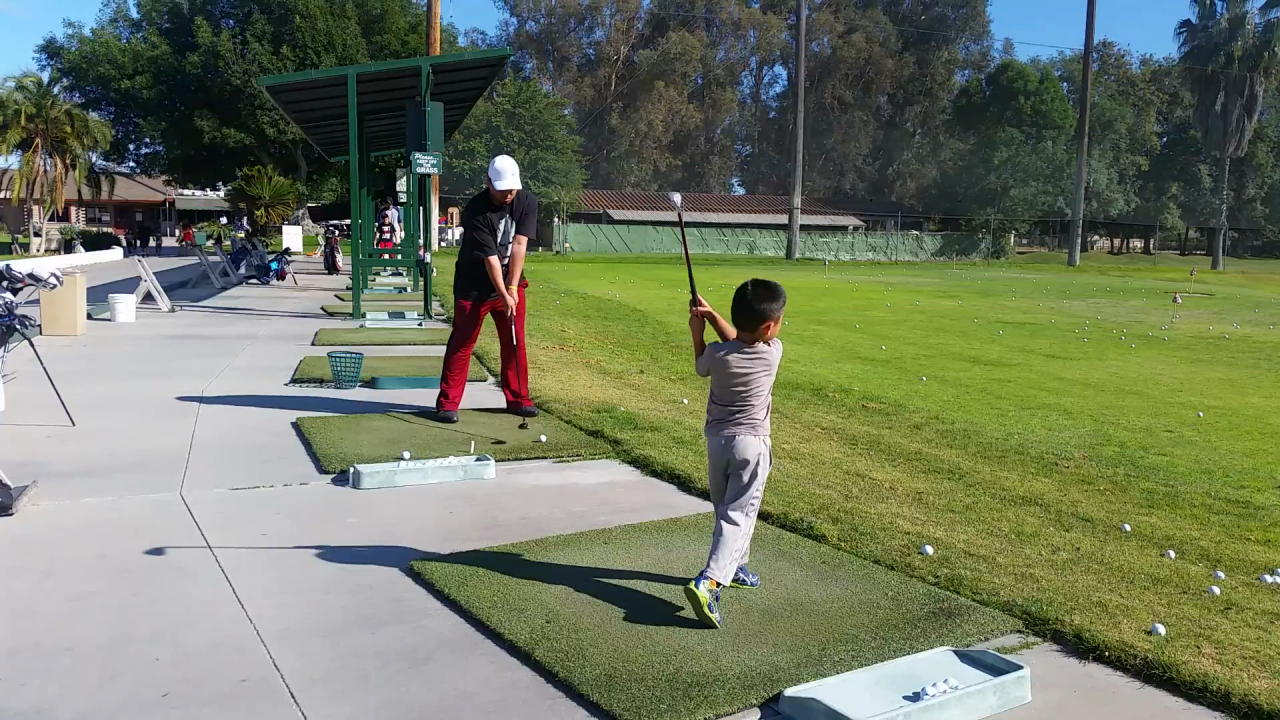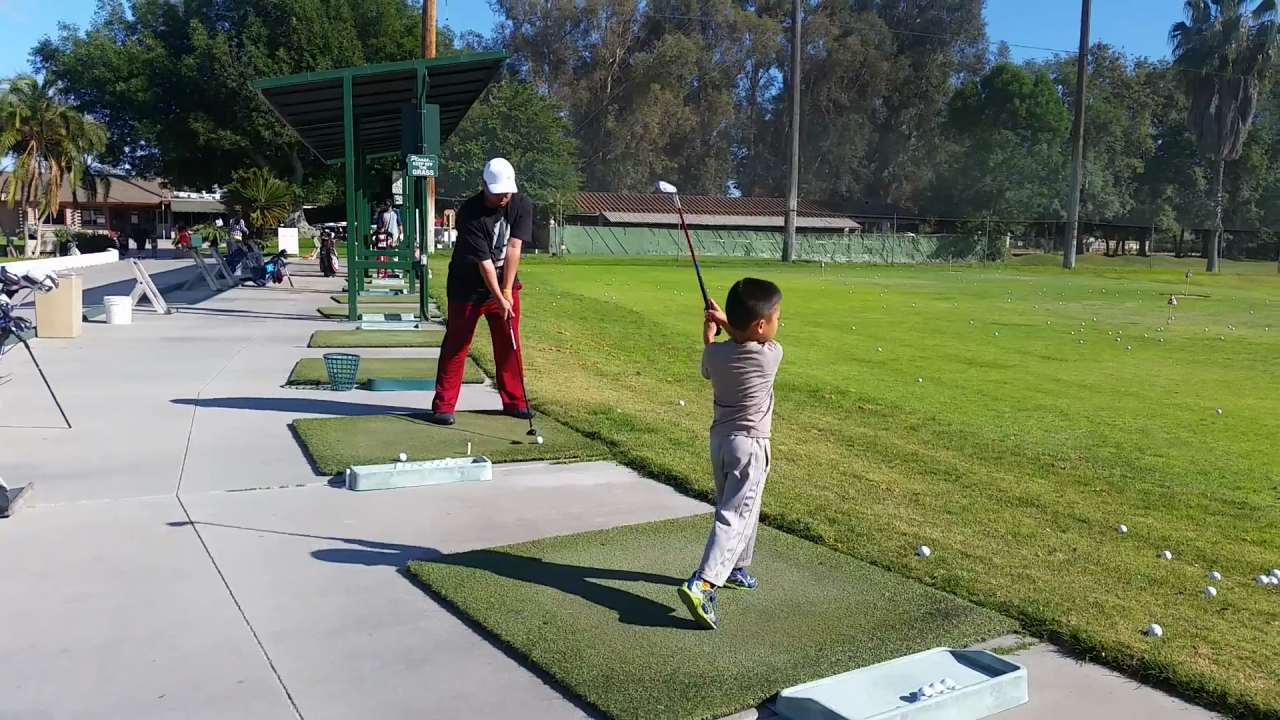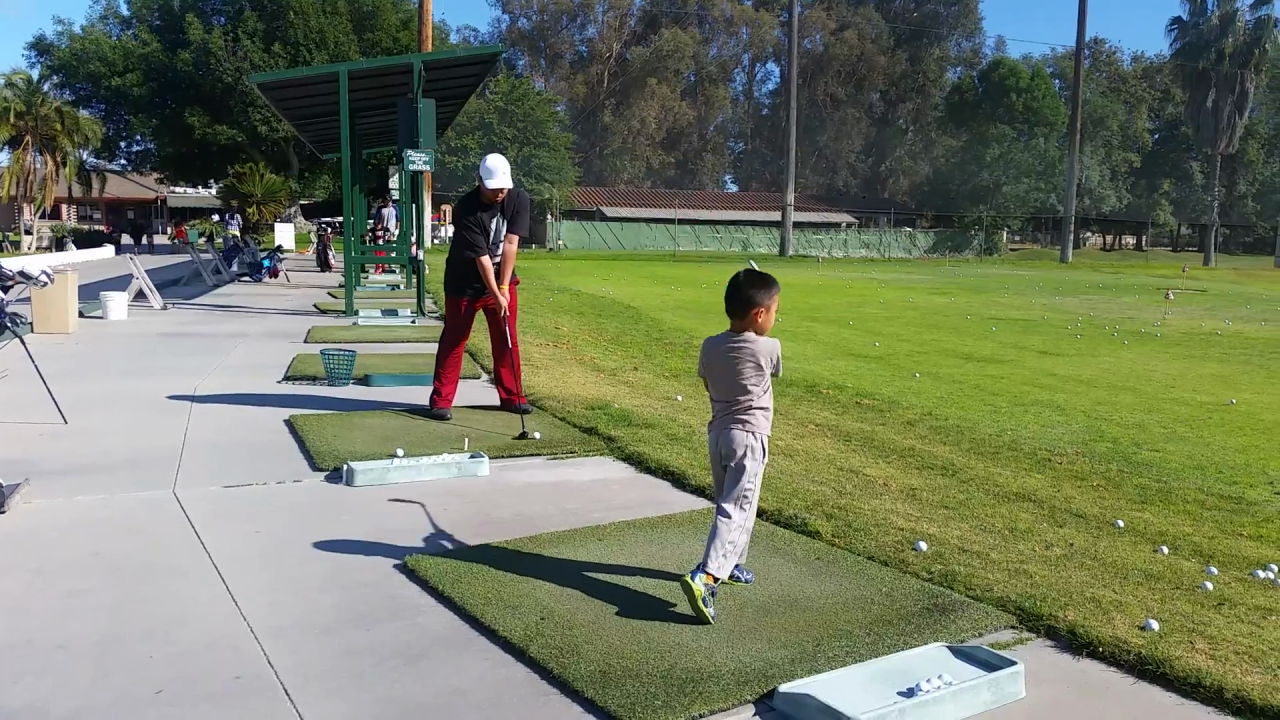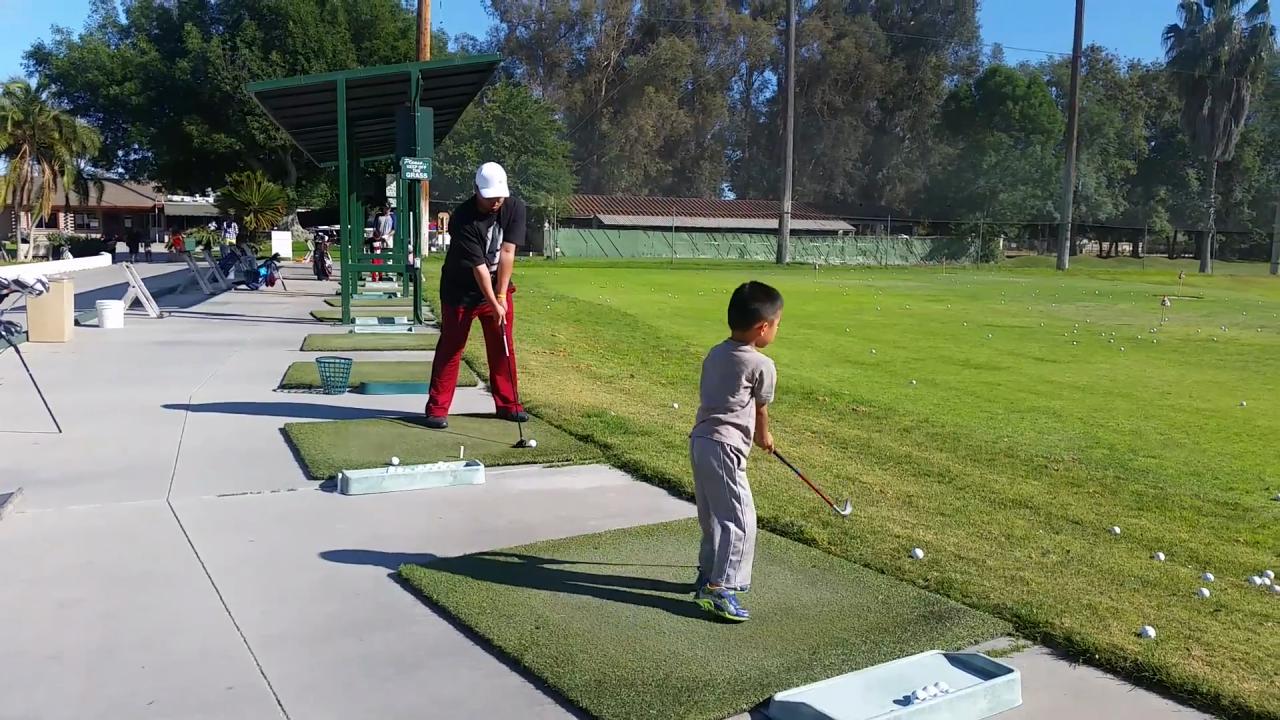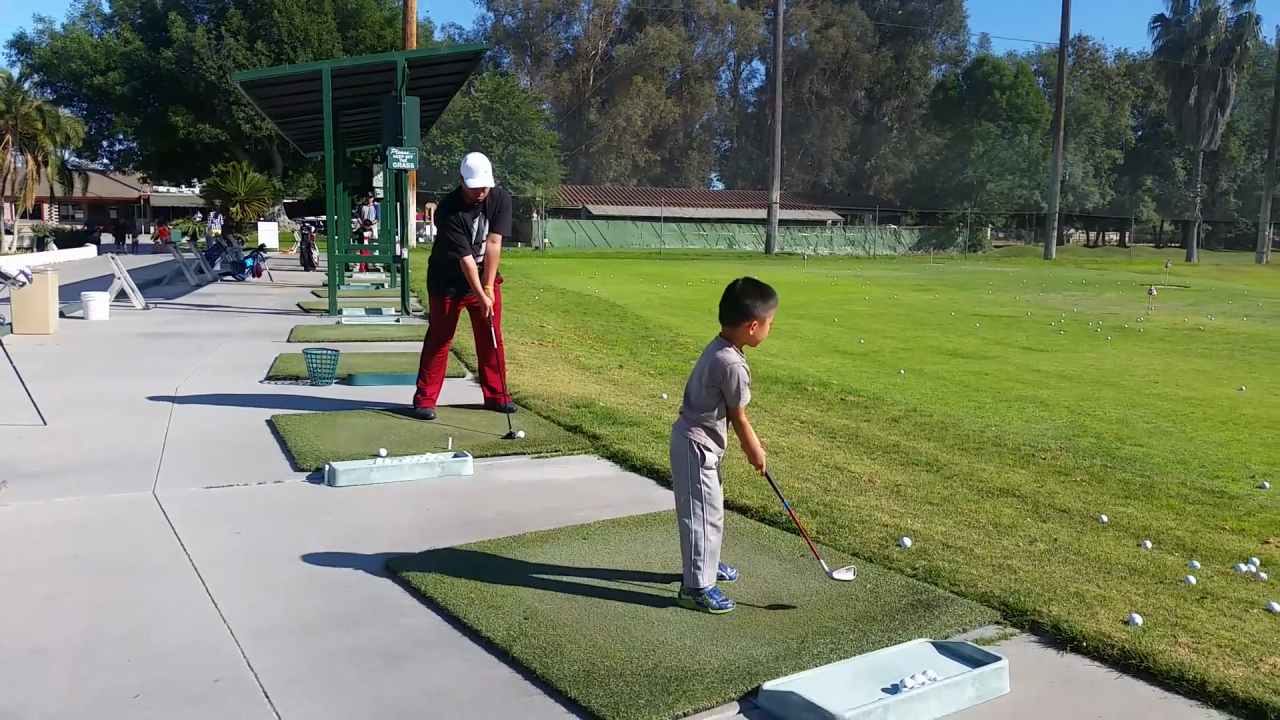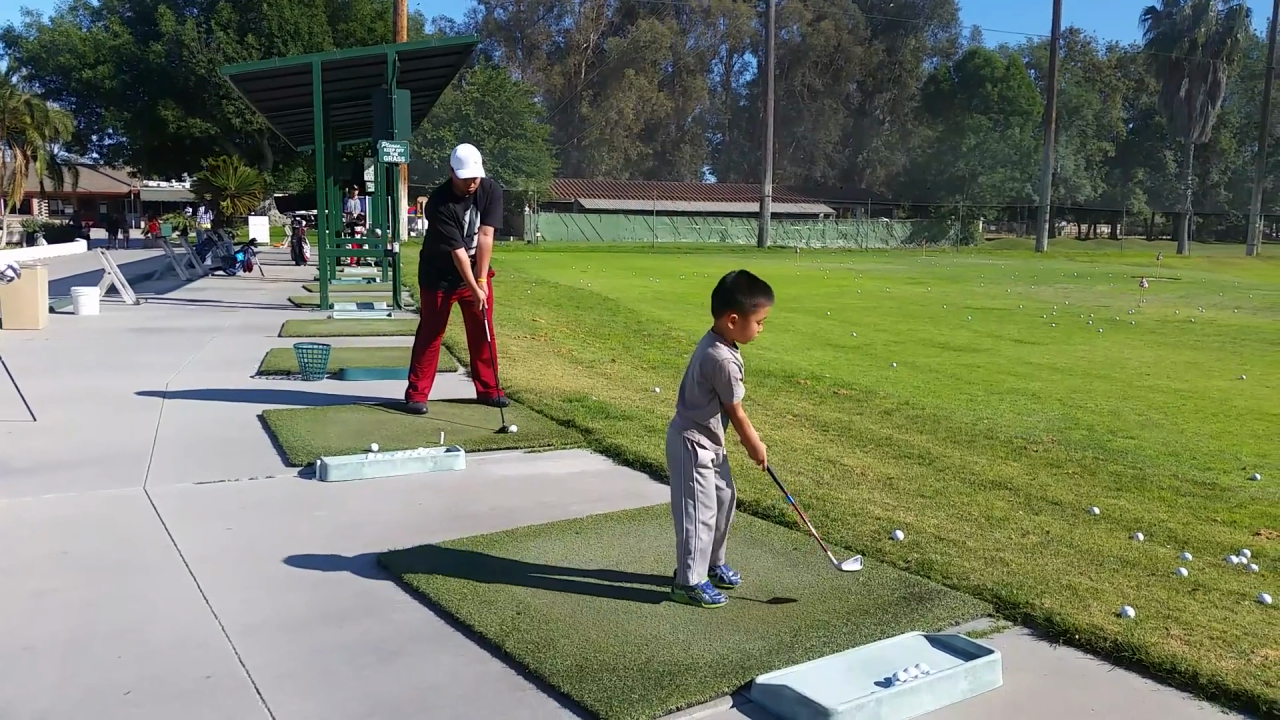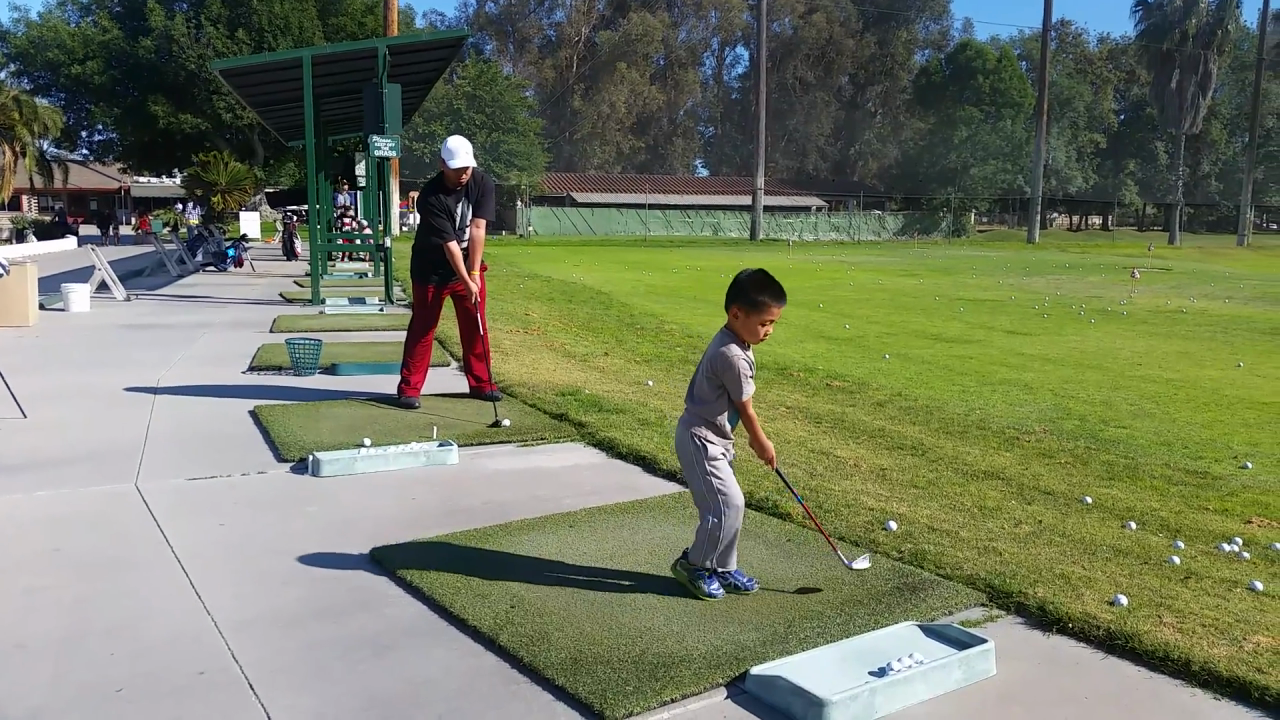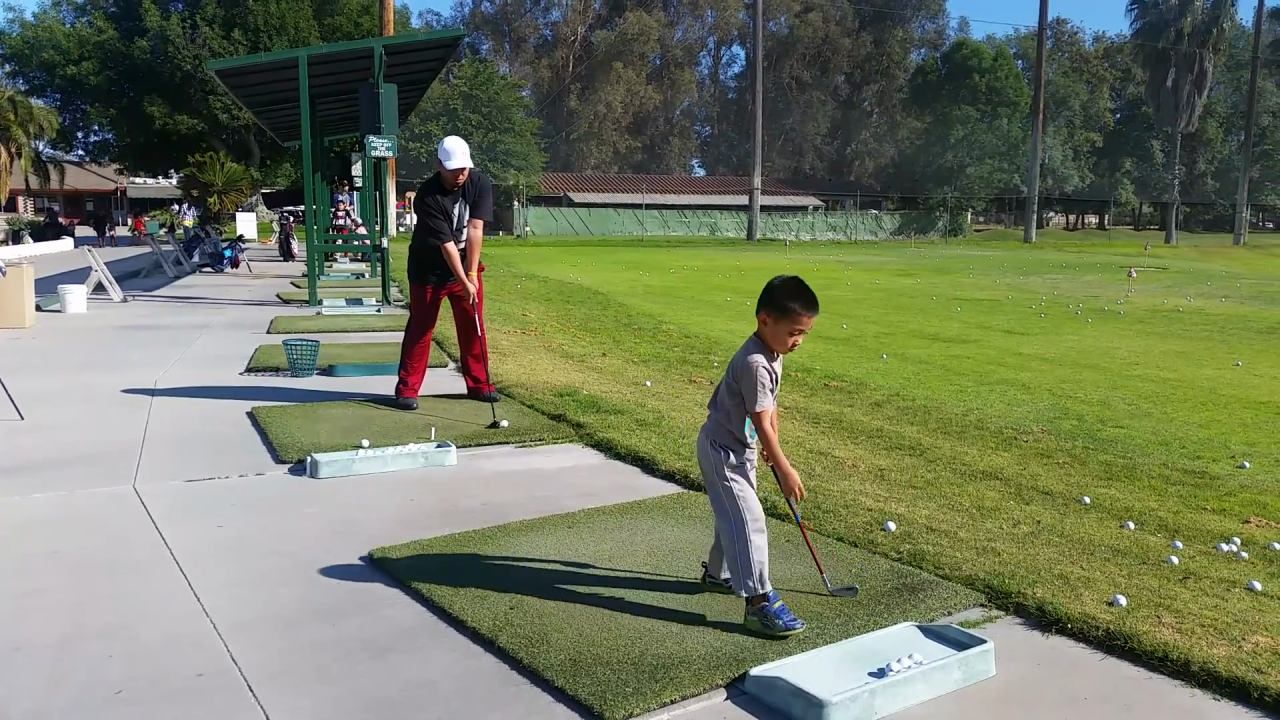
dt=0.3s
person 1, frame 1
left shoulder: (717, 356)
right shoulder: (774, 351)
left elbow: (701, 366)
left wrist: (697, 330)
right wrist: (712, 315)
left hip: (718, 440)
right hip: (752, 445)
left knee: (725, 509)
right knee: (739, 515)
left ankle: (729, 567)
right ankle: (709, 581)
person 1, frame 2
left shoulder: (713, 354)
right shoulder: (772, 355)
left wrist: (709, 331)
right wrist: (725, 322)
left hip: (720, 440)
right hip: (749, 445)
left knee: (733, 509)
right knee: (736, 516)
left ankle: (730, 568)
right ankle: (702, 583)
person 1, frame 3
left shoulder: (710, 347)
right shoulder: (770, 348)
left hip: (717, 434)
right hip: (747, 438)
left knee: (729, 504)
right knee: (736, 510)
left ankle: (725, 564)
right ankle: (705, 576)
person 1, frame 4
left shoulder: (715, 354)
right shoulder: (762, 366)
right elbow: (760, 412)
right wrist: (764, 438)
left hip: (703, 442)
right hip: (723, 449)
left knee: (716, 516)
right knee: (740, 520)
left ankle: (713, 574)
right ankle: (716, 587)
person 1, frame 5
left shoulder: (717, 349)
right shoulder: (734, 366)
right elbow: (737, 417)
left wrist: (754, 440)
right wrist: (752, 452)
left hip: (691, 439)
right hip: (697, 446)
left knee: (709, 510)
right knee: (704, 515)
left ankle: (704, 564)
right ankle: (696, 586)
person 1, frame 6
left shoulder: (715, 343)
right shoulder: (723, 360)
right elbow: (734, 411)
left wrist: (749, 433)
right wrist: (754, 445)
left hip: (706, 441)
right hip: (693, 444)
left knee: (723, 500)
right knee: (698, 513)
left ankle: (711, 563)
right ankle: (689, 582)
person 1, frame 7
left shoulder: (730, 342)
right shoulder: (734, 357)
left elbow: (738, 404)
right elbow: (745, 409)
left wrist: (755, 438)
right wrist: (763, 444)
left hip: (714, 437)
right hip: (701, 440)
left knee: (726, 505)
right knee: (728, 506)
left ankle: (721, 568)
right ankle: (693, 564)
person 1, frame 8
left shoulder: (769, 353)
right shoulder: (755, 363)
left elbow: (768, 408)
right elbow: (761, 424)
left wrist: (771, 449)
right wrist: (785, 470)
left hip: (742, 446)
right hip: (723, 449)
left knee: (736, 516)
right knee: (748, 521)
left ankle: (719, 573)
right ankle: (760, 602)
person 2, frame 1
left shoulder: (527, 202)
right shoulder: (475, 211)
left elbow: (519, 245)
right elbow: (490, 258)
left wrist: (513, 288)
right wrist: (504, 294)
left hip: (510, 283)
right hip: (474, 286)
left knee: (515, 342)
right knee: (462, 342)
left ankle: (517, 398)
right ankle: (447, 402)
person 2, frame 2
left shoulder: (522, 205)
right shoulder: (469, 214)
left elbow: (513, 248)
right elbow: (483, 261)
left wrist: (507, 291)
right wrist: (498, 297)
left hip: (505, 285)
right hip: (468, 288)
left knee: (509, 343)
right knee: (456, 344)
left ankle: (514, 400)
right ankle: (443, 404)
person 2, frame 3
left shoulder: (519, 200)
right shoulder: (466, 210)
left elbow: (510, 244)
right elbow: (481, 257)
left wrist: (504, 287)
right wrist: (495, 294)
left hip: (503, 280)
right hip: (465, 283)
left knee: (507, 339)
right knee: (454, 340)
left ankle: (510, 396)
right ankle: (440, 399)
person 2, frame 4
left shoulder: (516, 208)
right shoulder: (462, 219)
left elbow: (507, 253)
right elbow: (478, 266)
left wrist: (501, 296)
right wrist: (493, 303)
left hip: (498, 287)
right hip: (461, 290)
left knee: (503, 347)
right knee: (451, 347)
left ankle: (507, 403)
right ankle: (437, 408)
person 2, frame 5
left shoulder: (501, 199)
right shoulder: (448, 210)
left elbow: (493, 244)
right elbow: (464, 257)
left wrist: (489, 287)
right wrist: (480, 295)
left hip: (486, 278)
right hip: (448, 282)
left knee: (491, 337)
right knee: (439, 339)
left ankle: (495, 394)
right ankle: (425, 398)
person 2, frame 6
left shoulder: (492, 191)
right shoulder: (439, 203)
left elbow: (485, 236)
right elbow: (456, 250)
left wrist: (482, 280)
right wrist: (473, 287)
left hip: (477, 272)
right hip: (439, 275)
left knee: (483, 331)
right knee: (430, 333)
left ankle: (488, 389)
right ankle: (417, 393)
person 2, frame 7
left shoulder: (483, 184)
right shoulder: (430, 196)
left elbow: (478, 229)
right elbow: (448, 242)
left wrist: (474, 273)
right wrist: (466, 281)
left hip: (469, 265)
right hip: (431, 270)
left knee: (475, 325)
right knee: (423, 327)
left ankle: (481, 383)
right ankle: (409, 388)
person 2, frame 8
left shoulder: (480, 184)
right shoulder: (427, 196)
left elbow: (475, 229)
right elbow: (446, 243)
left wrist: (472, 274)
right wrist: (464, 281)
left hip: (467, 266)
right hip: (429, 270)
left knee: (473, 326)
right knee: (420, 328)
left ankle: (478, 384)
right ankle: (407, 389)
